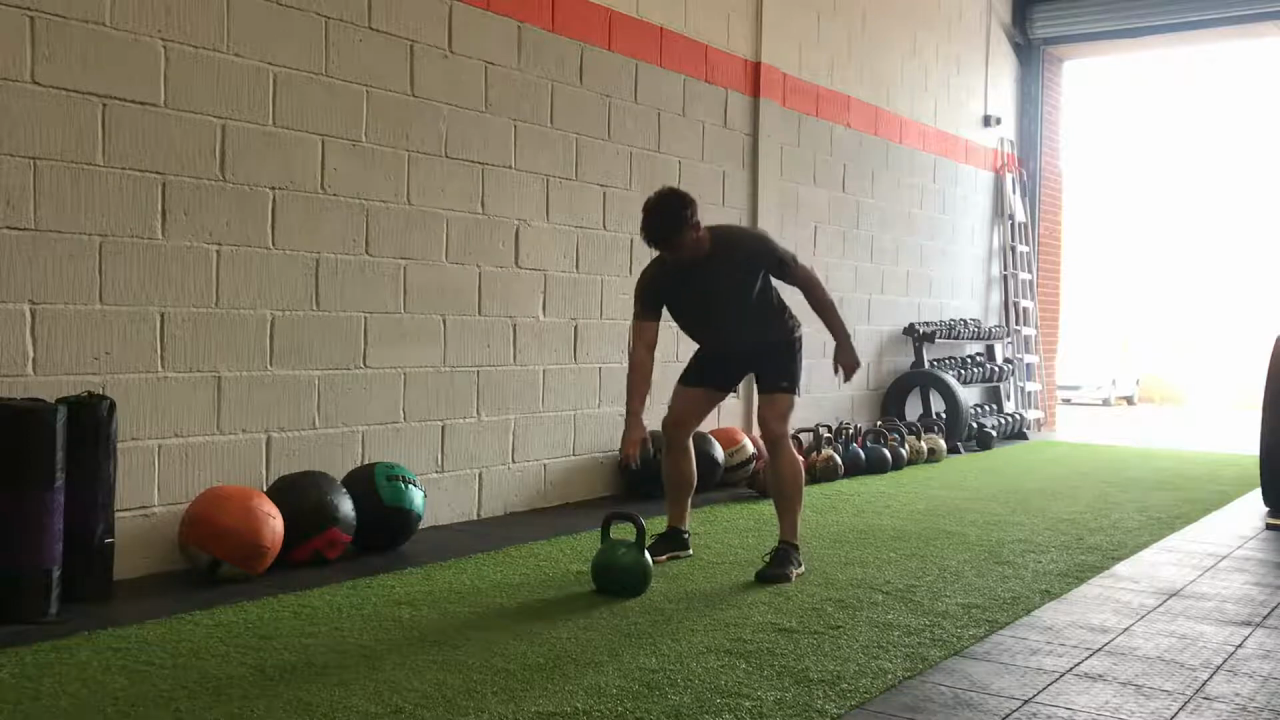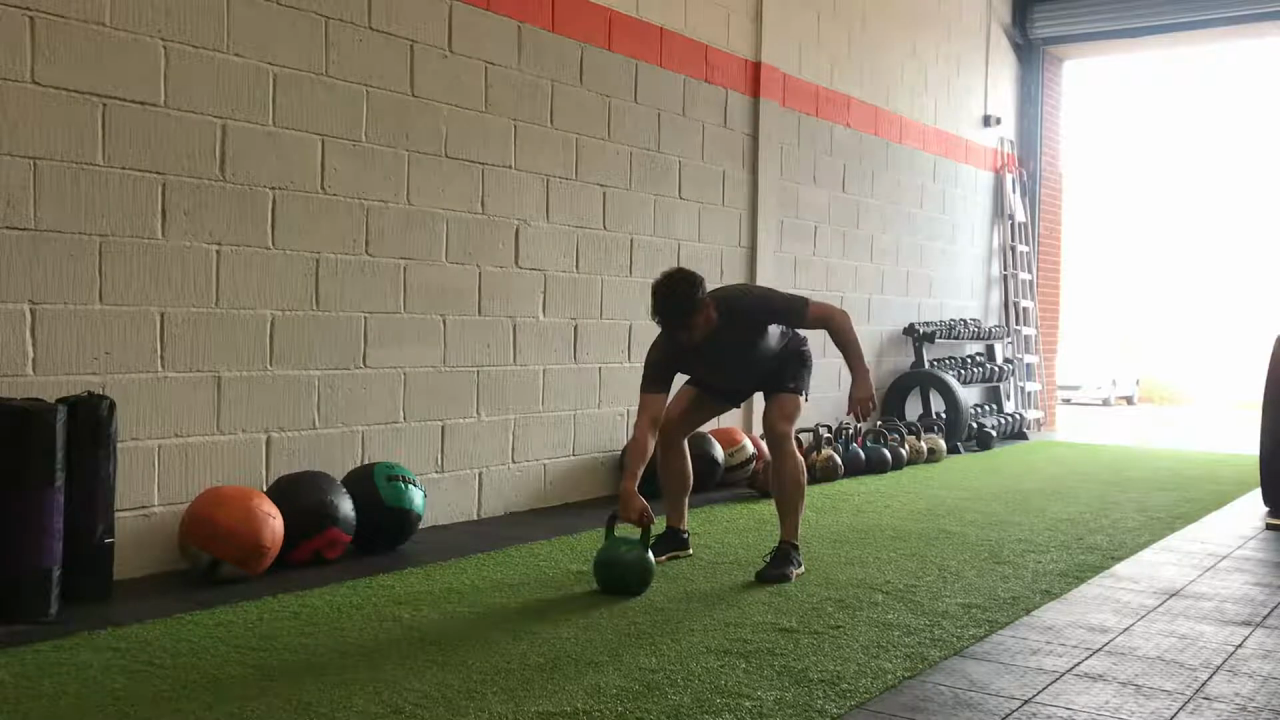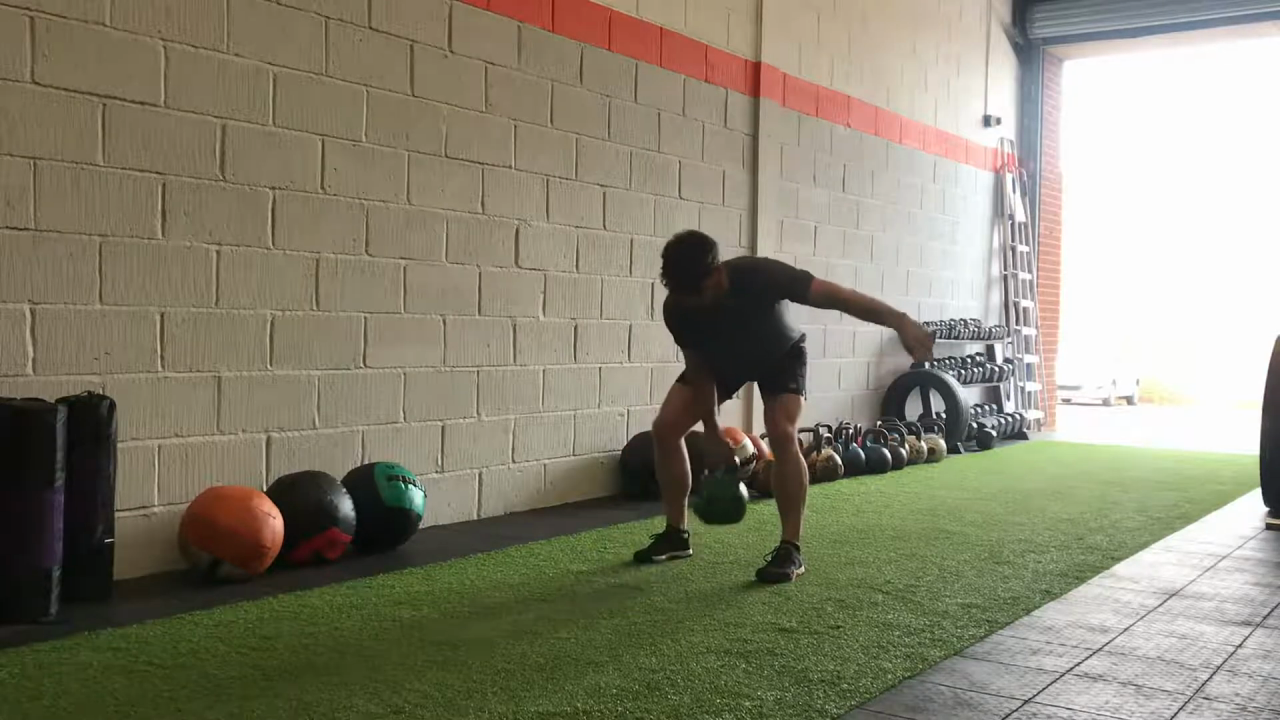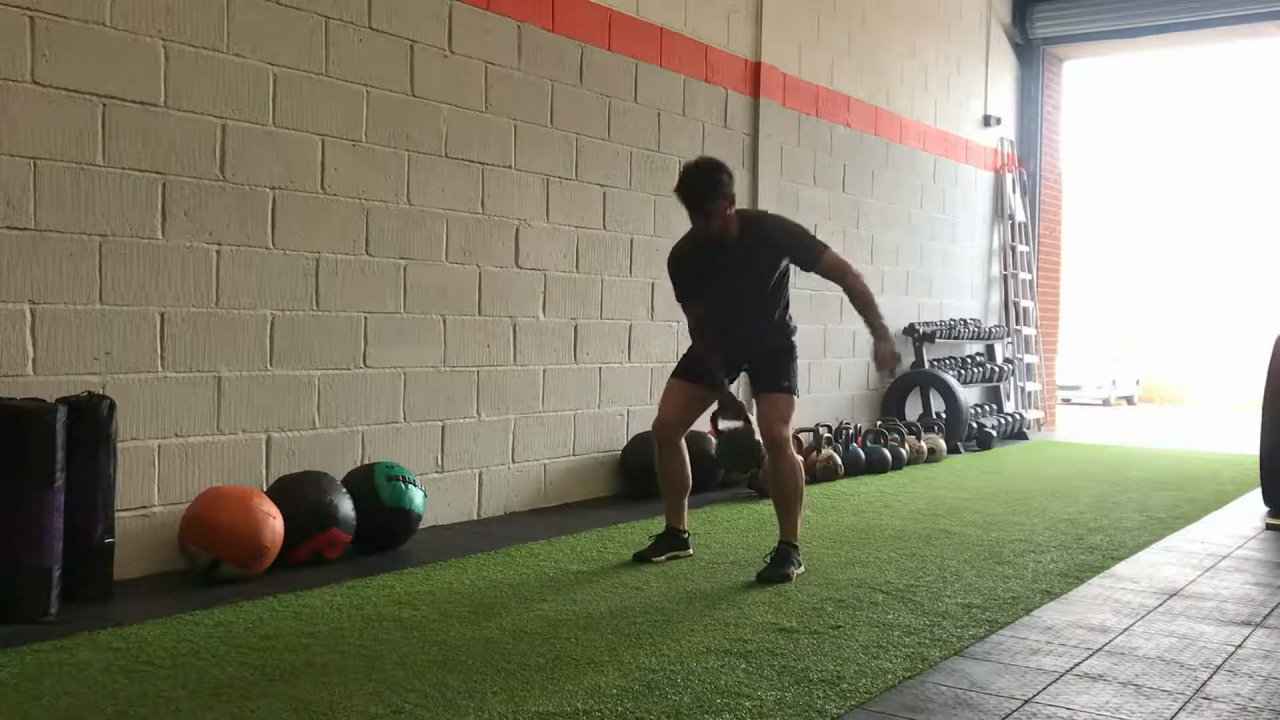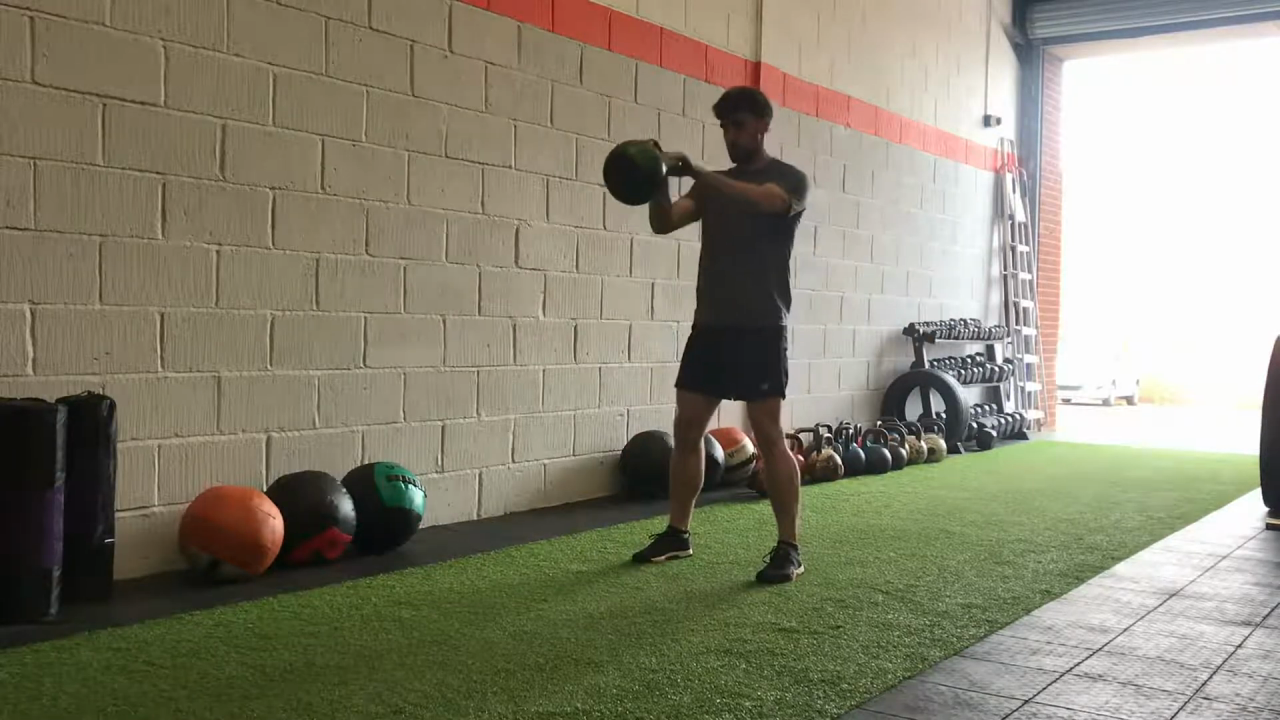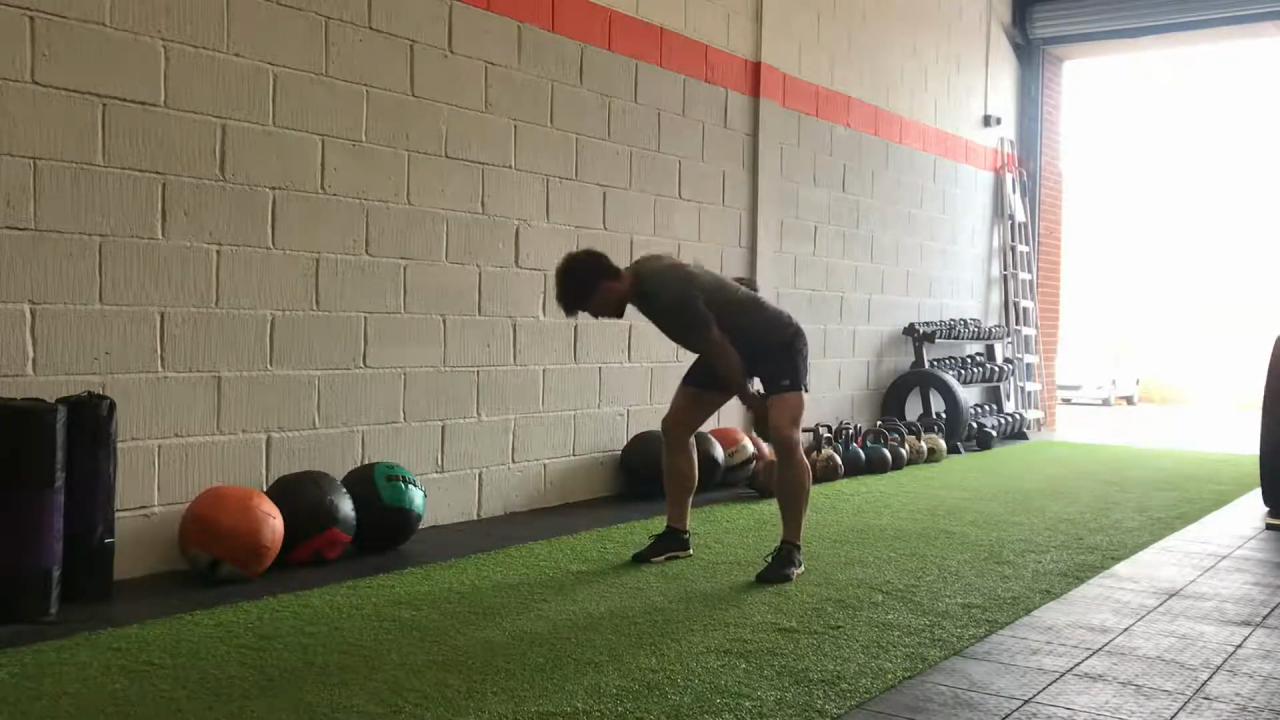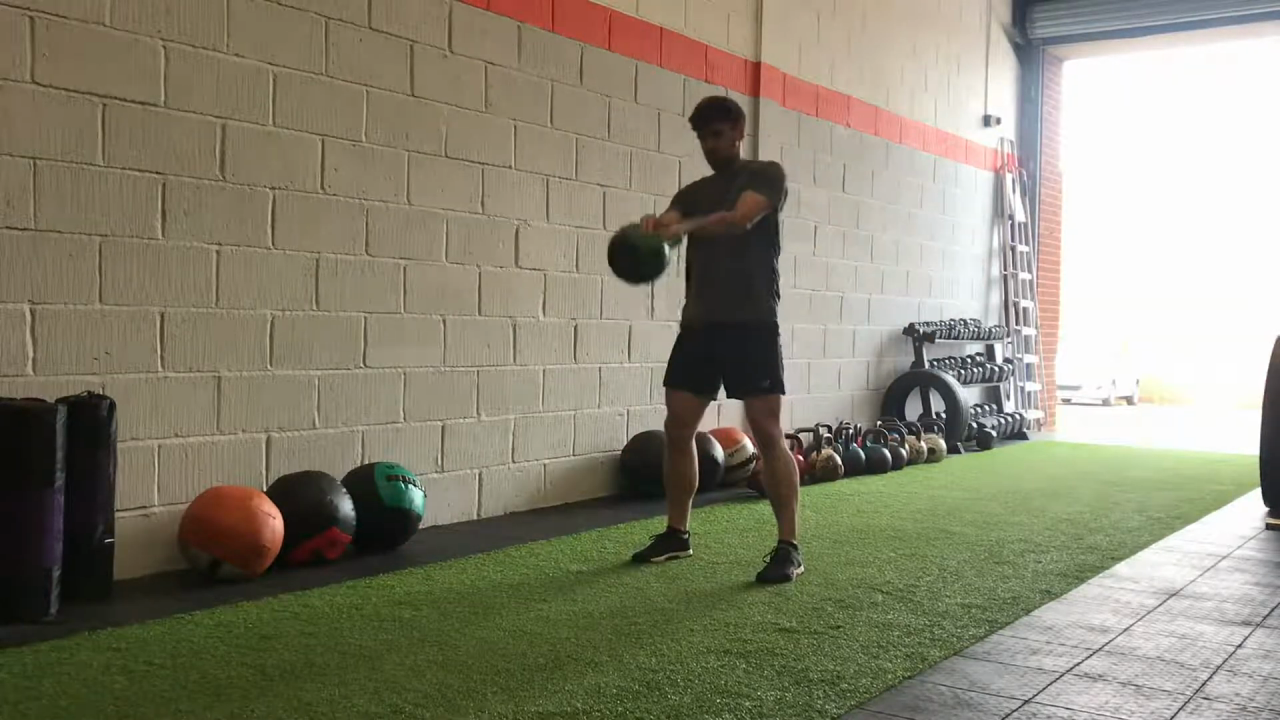
dt=0.7s
person 1, frame 1
left shoulder: (744, 244)
right shoulder: (655, 277)
left elbow: (807, 281)
right elbow: (642, 350)
left wrist: (843, 340)
right wrist: (633, 422)
left hip: (775, 343)
right hip: (719, 350)
left knee: (774, 430)
right knee: (675, 428)
left ankle: (789, 549)
right ankle: (677, 534)
person 1, frame 2
left shoulder: (748, 304)
right shoulder: (666, 350)
left elbow: (835, 316)
right elbow: (649, 422)
left wrist: (861, 377)
right wrist: (628, 488)
left hip: (784, 361)
right hip: (724, 374)
left knee: (778, 432)
right knee: (670, 429)
left ankle: (789, 549)
right ankle: (676, 533)
person 1, frame 3
left shoulder: (757, 276)
right shoulder: (676, 308)
left elbow: (838, 296)
right elbow: (698, 371)
left wrist: (902, 323)
right wrist: (713, 436)
left hip: (781, 354)
right hip: (721, 360)
left knee: (783, 434)
right knee: (666, 427)
left ankle: (790, 549)
right ankle: (675, 534)
person 1, frame 4
left shoulder: (773, 231)
right shoulder: (684, 255)
left elbow: (845, 276)
right elbow: (700, 328)
left wrist: (880, 336)
right wrist: (721, 391)
left hip: (772, 344)
right hip: (715, 344)
left knee: (776, 437)
right knee: (666, 426)
left ankle: (788, 549)
right ankle: (676, 533)
person 1, frame 5
left shoulder: (788, 179)
right shoulder: (714, 185)
left elbow: (763, 201)
right elbow: (664, 224)
left wrist: (697, 172)
right wrist: (655, 182)
left hip: (759, 327)
right hip: (710, 325)
left knee: (768, 436)
right knee: (685, 430)
left ankle: (789, 548)
right ankle: (677, 533)
person 1, frame 6
left shoulder: (668, 295)
right shoulder: (641, 277)
left elbow: (722, 352)
left wrist: (748, 397)
left hip: (777, 342)
right hip: (734, 343)
left knee: (785, 436)
right knee: (674, 428)
left ankle: (791, 550)
right ankle: (677, 533)
person 1, frame 7
left shoulder: (767, 175)
right shoulder: (695, 190)
left elbow: (741, 218)
right elbow: (668, 221)
left wrist: (686, 227)
right wrist: (650, 228)
left hip: (751, 323)
right hip: (699, 324)
left knee: (767, 433)
right knee: (677, 429)
left ankle: (789, 547)
right ankle: (677, 534)
